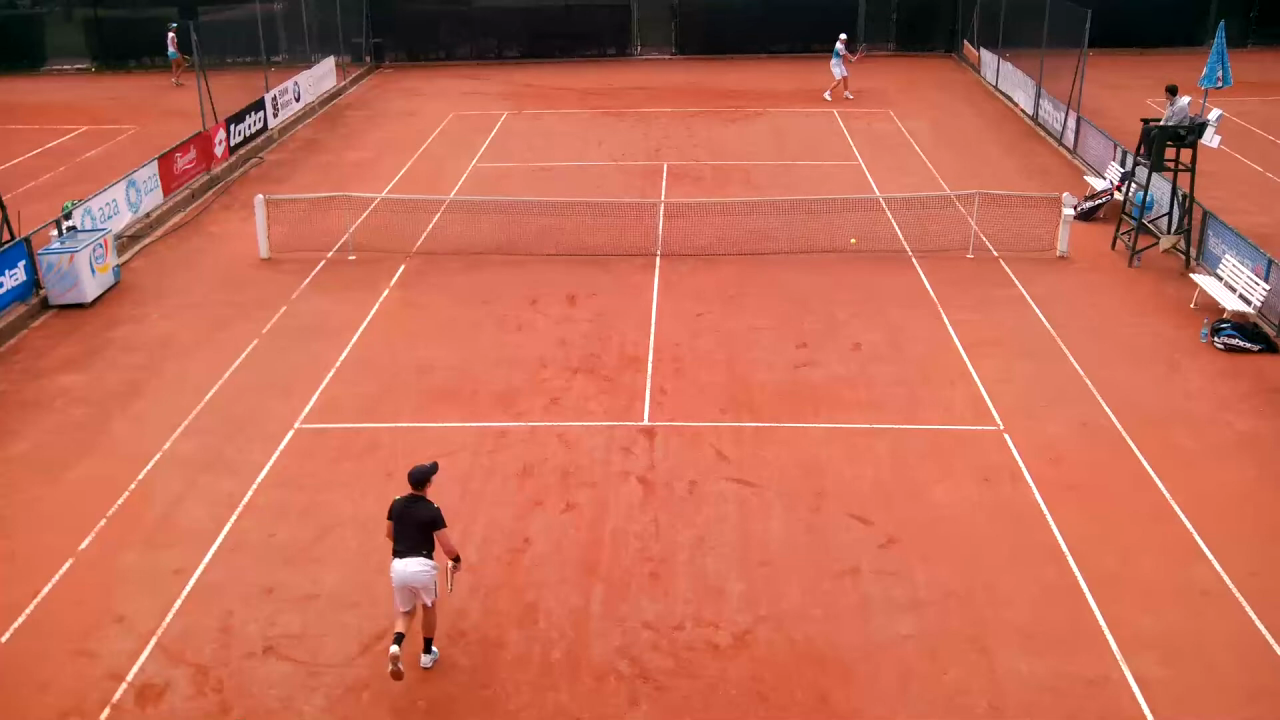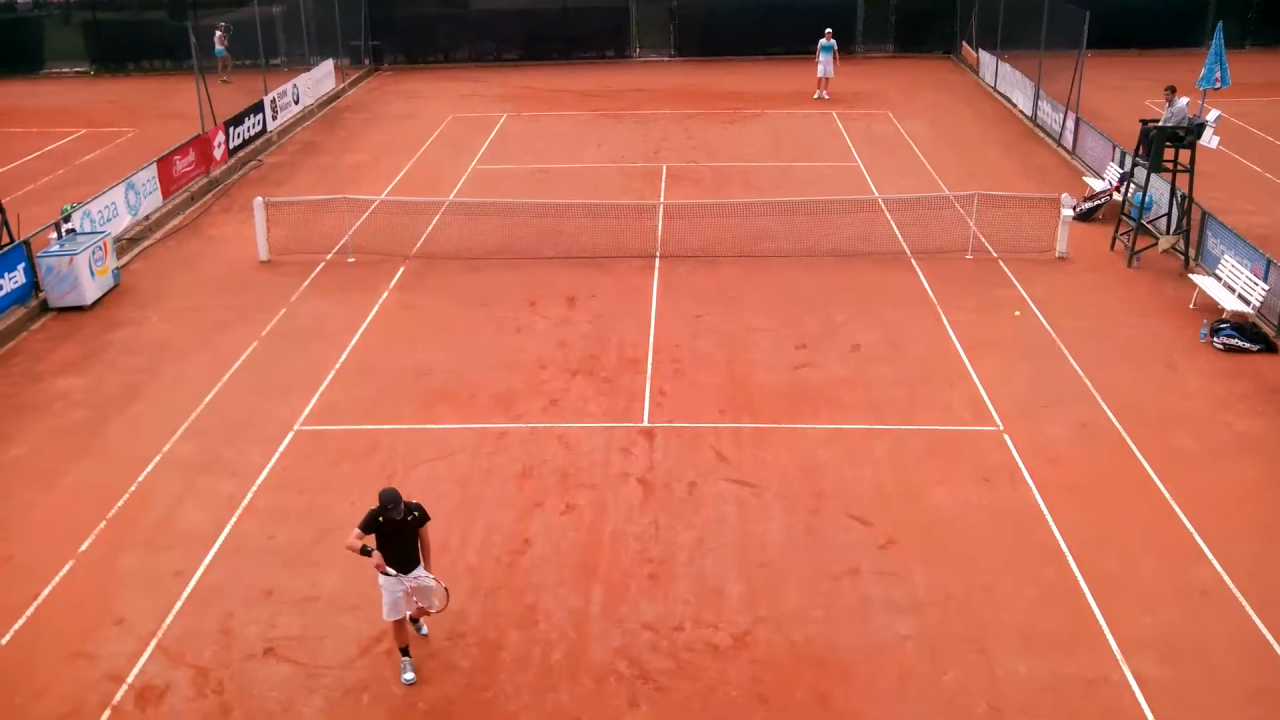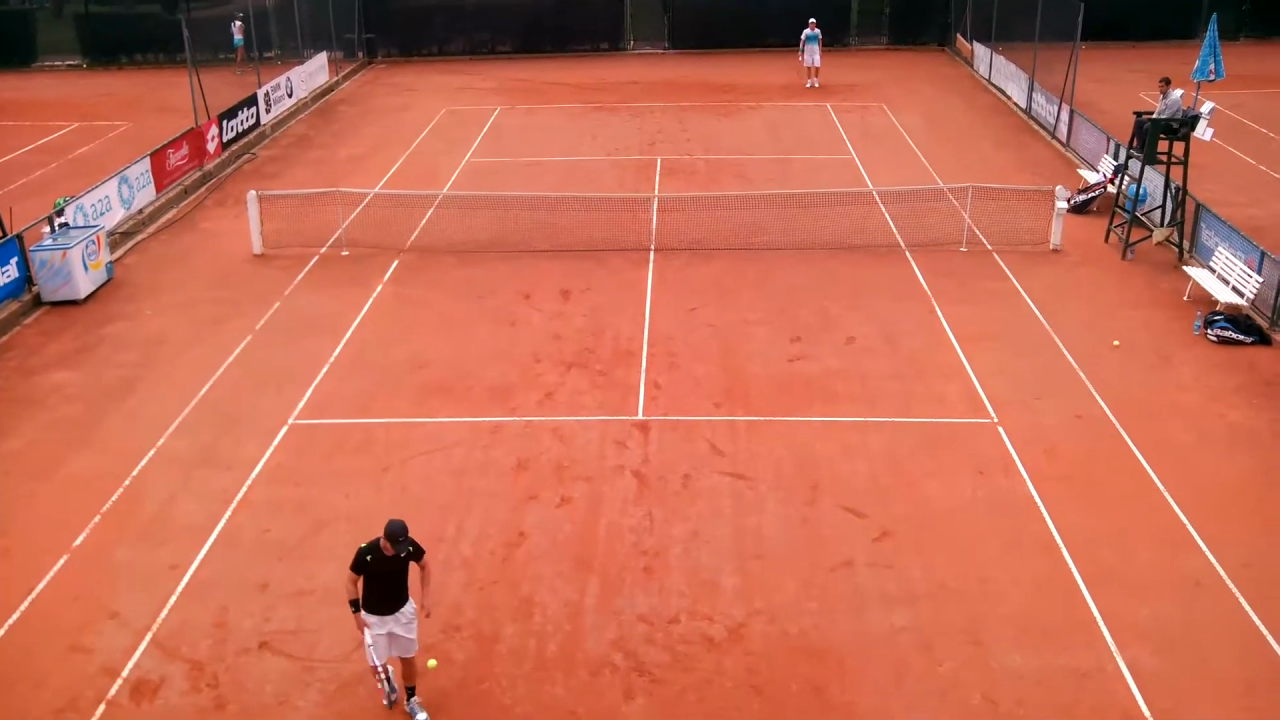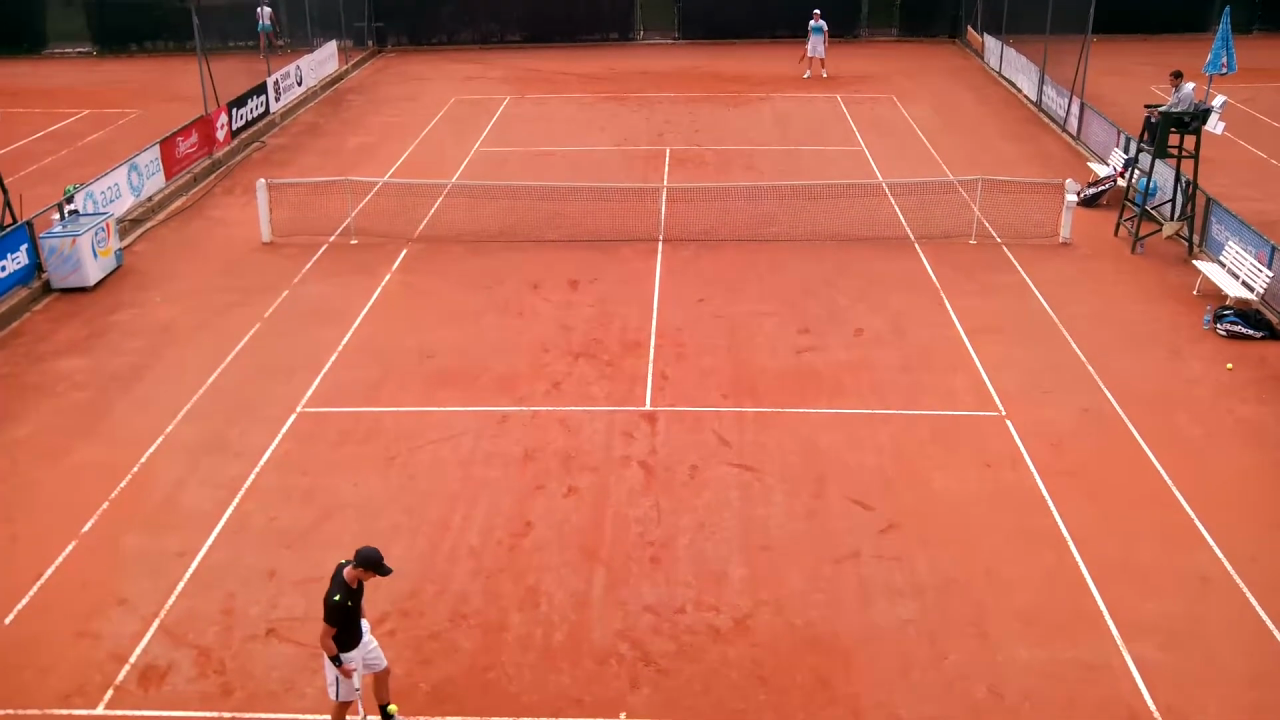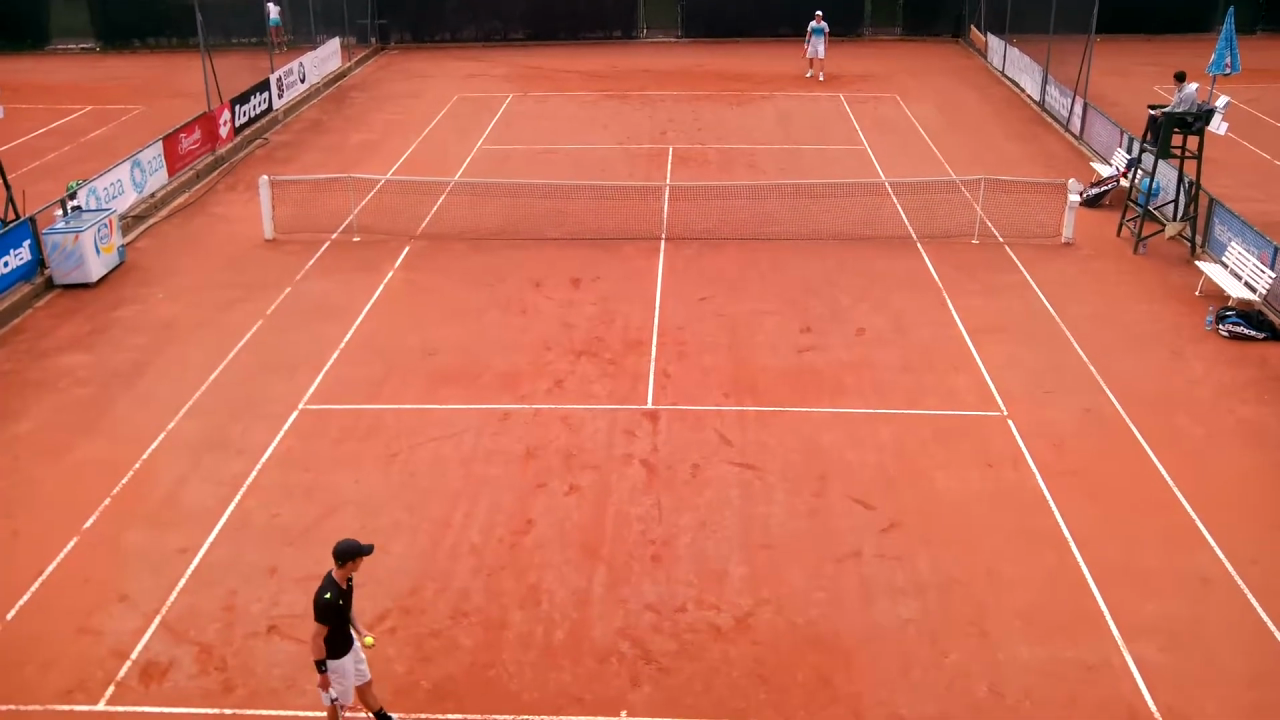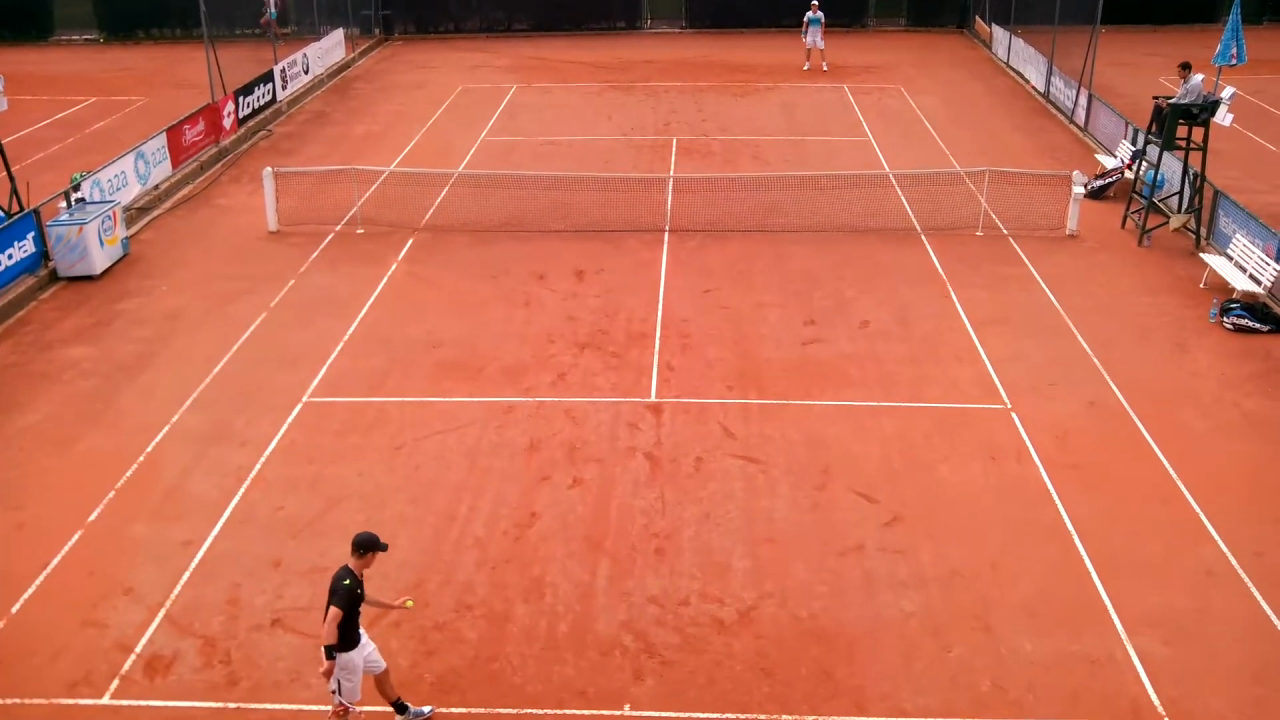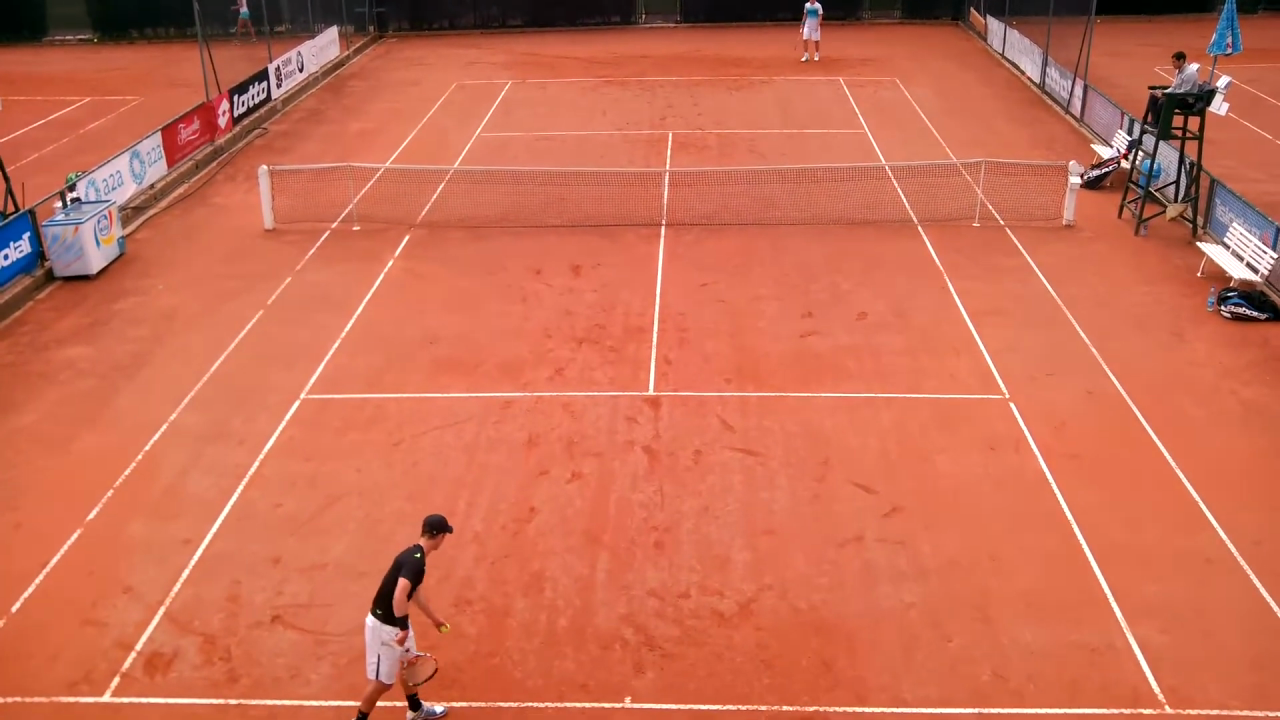
dt=0.7s
person 1, frame 1
left shoulder: (396, 504)
right shoulder: (431, 511)
right elbow: (447, 548)
right wrist: (457, 561)
left hip: (398, 566)
right hip: (421, 566)
left knee: (405, 612)
right knee: (429, 607)
left ankle: (396, 646)
right ankle: (427, 653)
person 1, frame 2
left shoulder: (416, 510)
right shoulder: (375, 516)
left elbow: (424, 538)
right elbow: (350, 542)
left wrist: (428, 566)
right wrist: (371, 552)
left hip: (416, 570)
right hip: (390, 576)
right knee: (398, 621)
left ankle: (414, 619)
right ankle: (406, 660)
person 1, frame 3
left shoulder: (410, 546)
right shoulder: (366, 552)
left elbow: (424, 567)
right elbow: (351, 582)
left wrist: (425, 598)
right wrist: (357, 613)
left hip: (403, 611)
right hip: (373, 617)
left knee: (408, 659)
right knee: (377, 667)
left ankle: (411, 700)
right ankle: (387, 676)
person 1, frame 4
left shoulder: (348, 566)
right shoulder: (337, 600)
right elbow: (325, 638)
right wrist: (340, 666)
left hip: (360, 634)
right hip: (344, 651)
left knee: (383, 671)
right knee: (345, 699)
person 1, frame 5
left shoulder: (346, 578)
right shoulder: (327, 598)
right elbow: (317, 639)
left wrist: (360, 630)
right wrist: (323, 673)
left hip: (349, 645)
right hip: (333, 657)
left knee: (365, 685)
right knee: (338, 703)
person 1, frame 6
left shoulder: (355, 575)
right shoulder: (346, 585)
left elbow: (363, 598)
right elbow: (330, 624)
left wrist: (393, 605)
right wrist: (330, 659)
left hip: (358, 638)
right hip: (344, 650)
left knee: (381, 673)
right knee: (345, 701)
person 1, frame 7
left shoulder: (415, 555)
right shoulder: (415, 560)
left elbow: (415, 594)
right elbow: (399, 596)
left wrist: (434, 618)
right wrist: (404, 628)
left hip: (394, 621)
right hip: (384, 626)
right knee: (382, 682)
